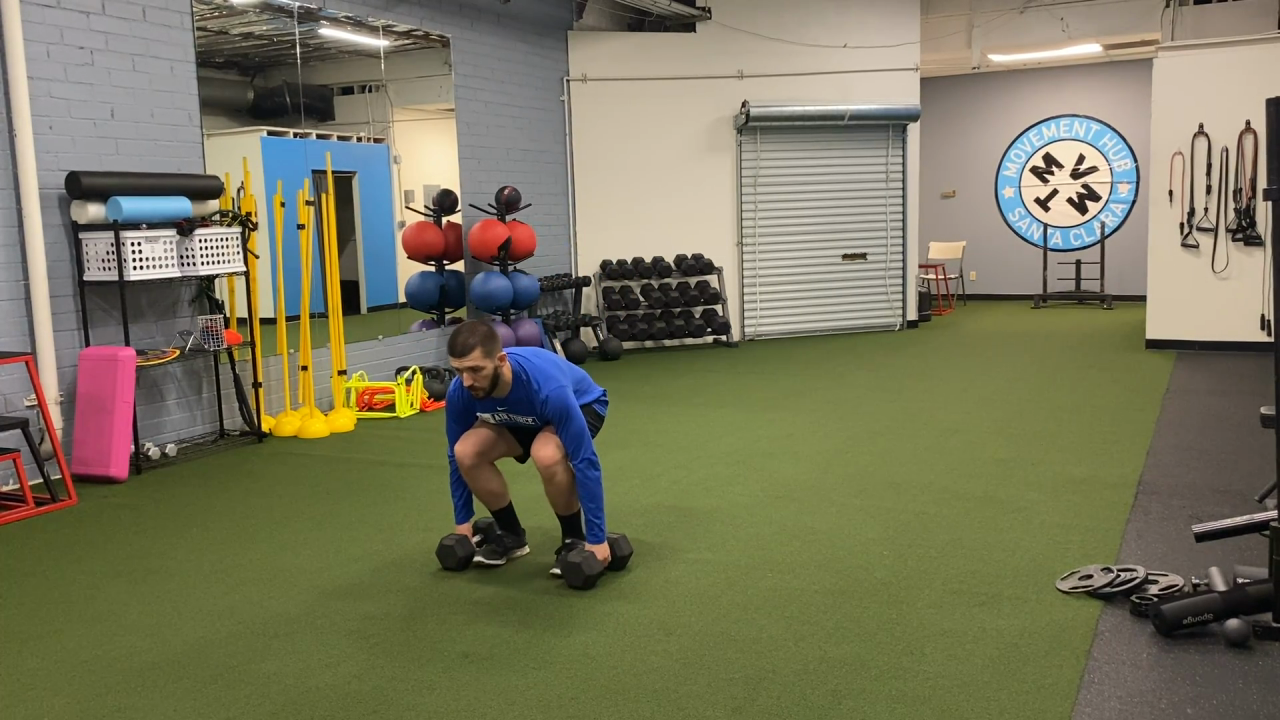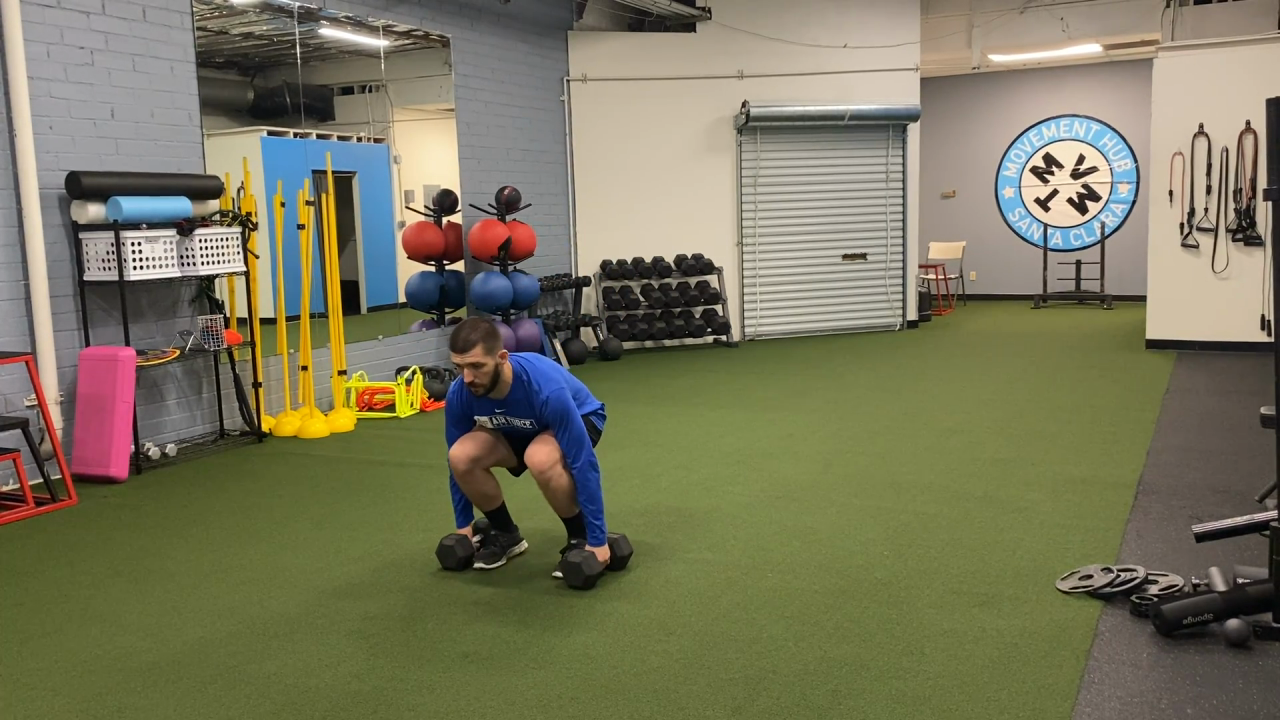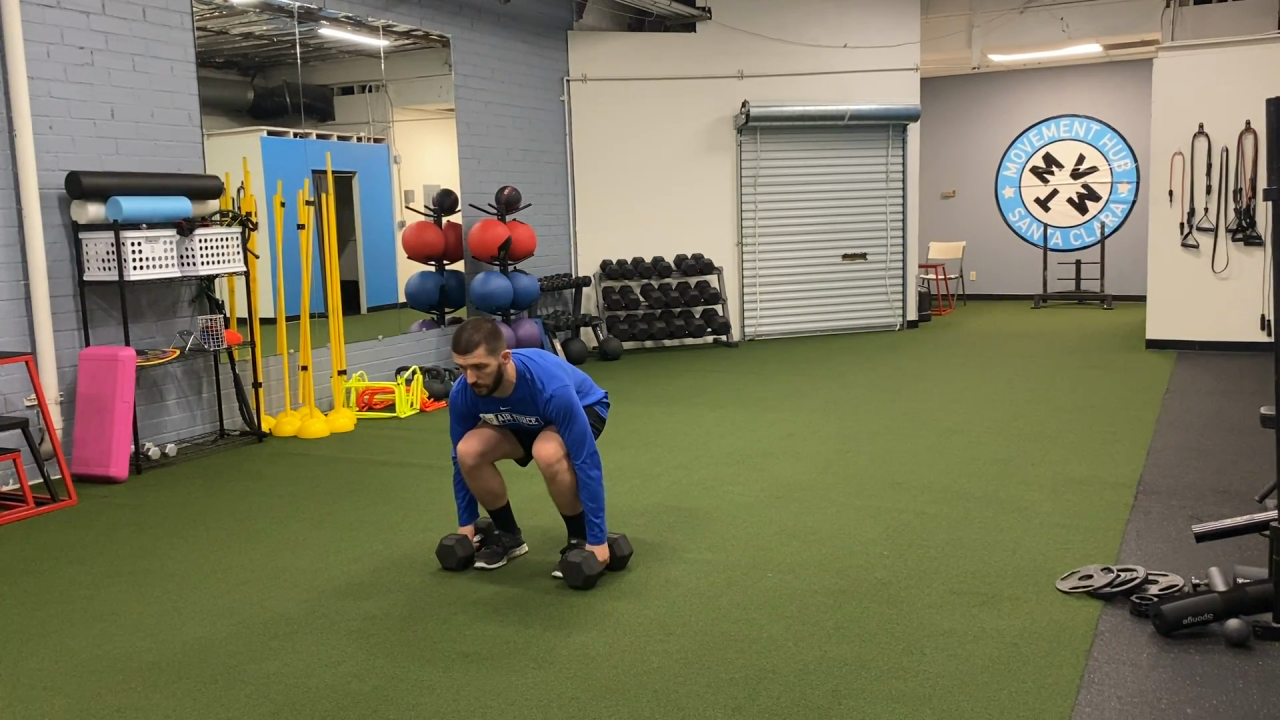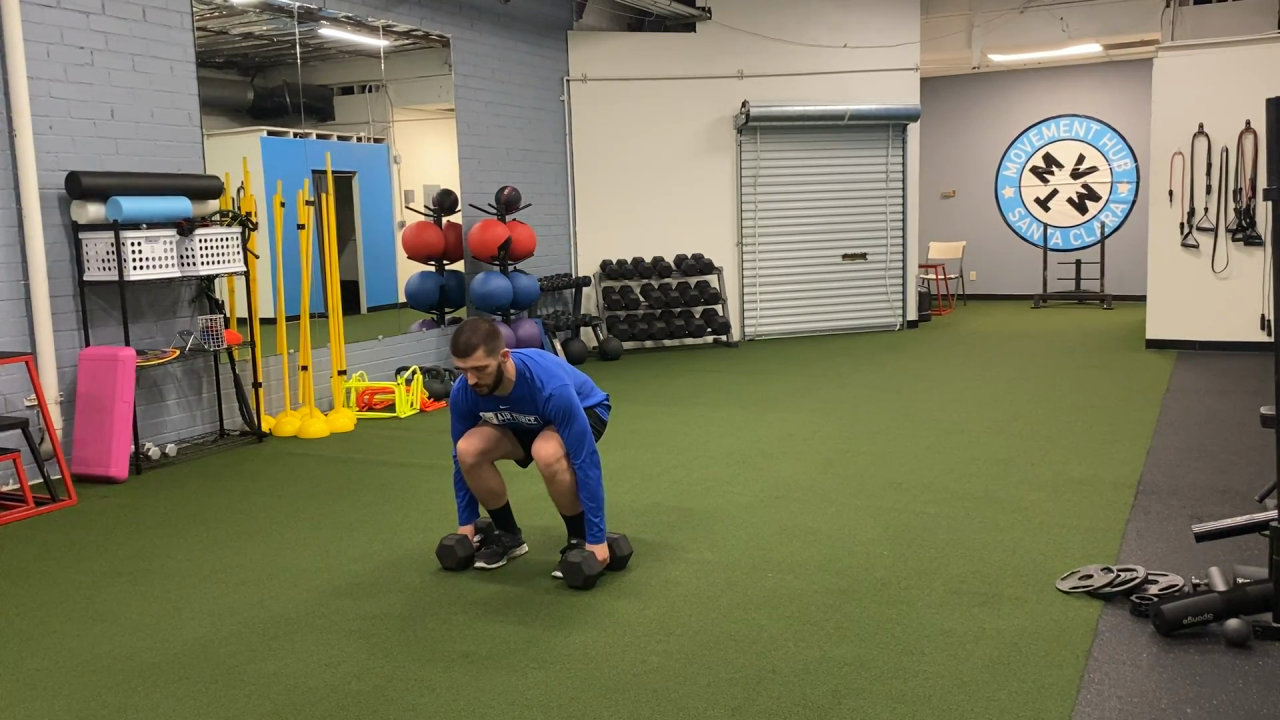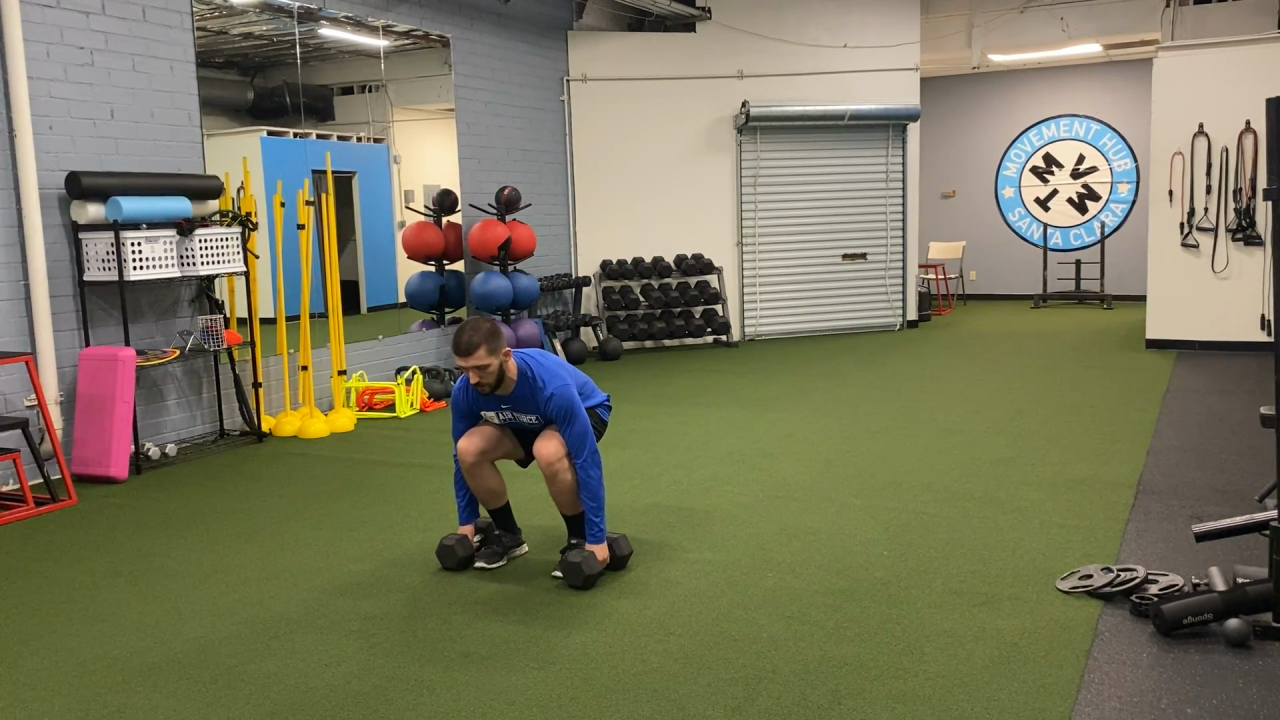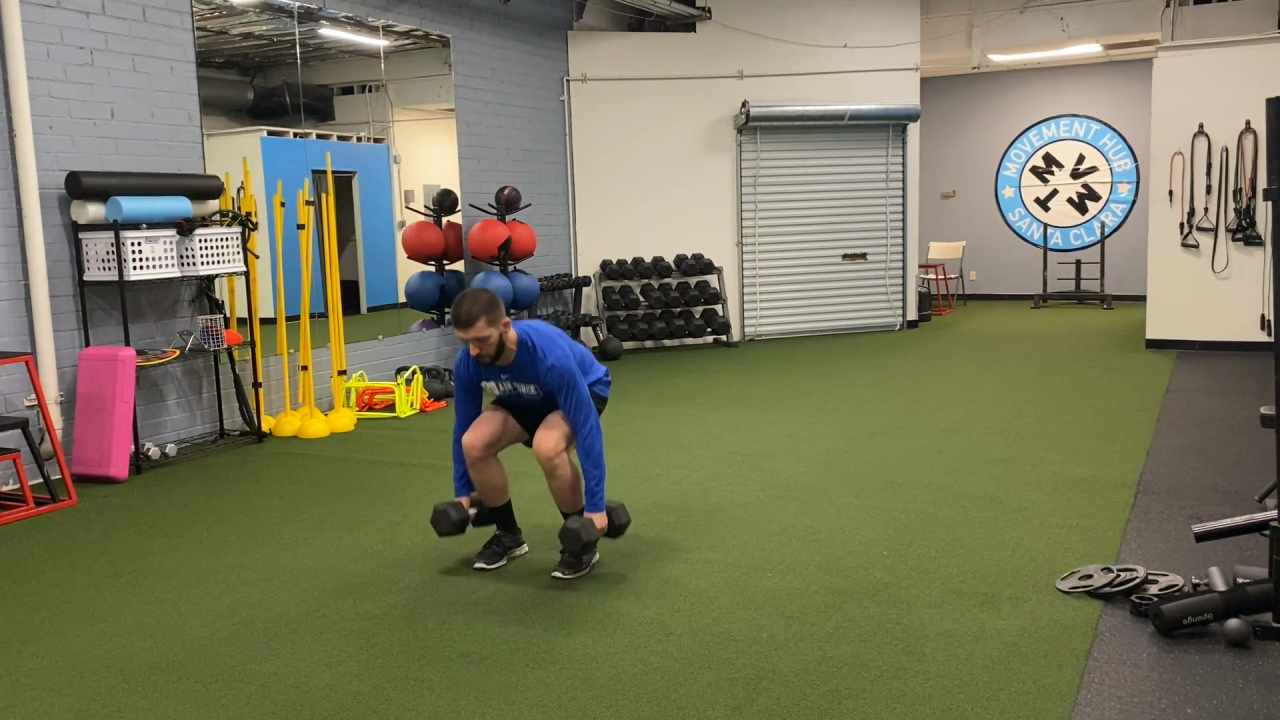
dt=0.3s
person 1, frame 1
left shoulder: (548, 389)
right shoulder: (459, 392)
left elbow: (584, 461)
right elbow: (456, 456)
left wrist: (597, 538)
right wrist: (462, 521)
left hip: (582, 405)
left knee: (546, 454)
right knee: (466, 452)
left ankle: (574, 539)
right ankle: (510, 534)
person 1, frame 2
left shoulder: (547, 391)
right shoulder: (459, 395)
left elbow: (583, 463)
right elbow: (455, 460)
left wrist: (597, 540)
right wrist: (463, 525)
left hip: (580, 417)
left knee: (540, 459)
right knee: (461, 457)
left ankle: (579, 539)
right ankle: (505, 534)
person 1, frame 3
left shoulder: (551, 388)
right shoulder: (463, 393)
left elbow: (586, 460)
right elbow: (460, 458)
left wrist: (597, 539)
right wrist: (466, 523)
left hip: (583, 408)
left knee: (548, 453)
right knee: (469, 452)
left ankle: (580, 539)
right ankle: (507, 534)
person 1, frame 4
left shoulder: (551, 387)
right shoulder: (463, 392)
left elbow: (585, 460)
right elbow: (461, 457)
left wrist: (597, 538)
right wrist: (466, 522)
left hip: (584, 410)
left knee: (547, 453)
right knee: (469, 450)
left ankle: (579, 539)
right ankle: (507, 534)
person 1, frame 5
left shoulder: (552, 387)
right shoulder: (465, 391)
left elbow: (586, 460)
right elbow: (461, 457)
left wrist: (596, 538)
right wrist: (466, 522)
left hip: (585, 410)
left knee: (548, 452)
right knee: (469, 450)
left ankle: (579, 539)
right ankle: (508, 534)
person 1, frame 6
left shoulder: (551, 356)
right shoulder: (467, 362)
left elbow: (587, 428)
right elbow: (463, 426)
left wrist: (596, 506)
right wrist: (462, 492)
left hip: (584, 389)
right hip: (526, 398)
left knee: (548, 446)
right knee: (475, 443)
right ankle: (508, 534)
